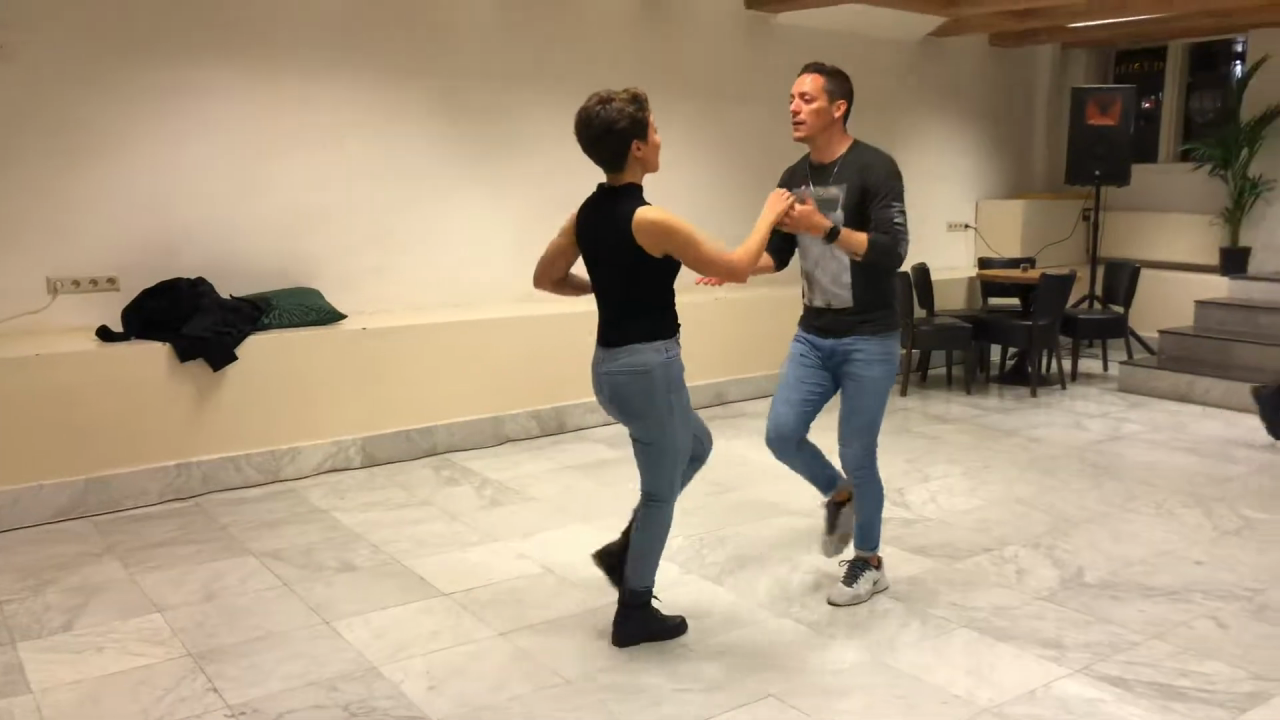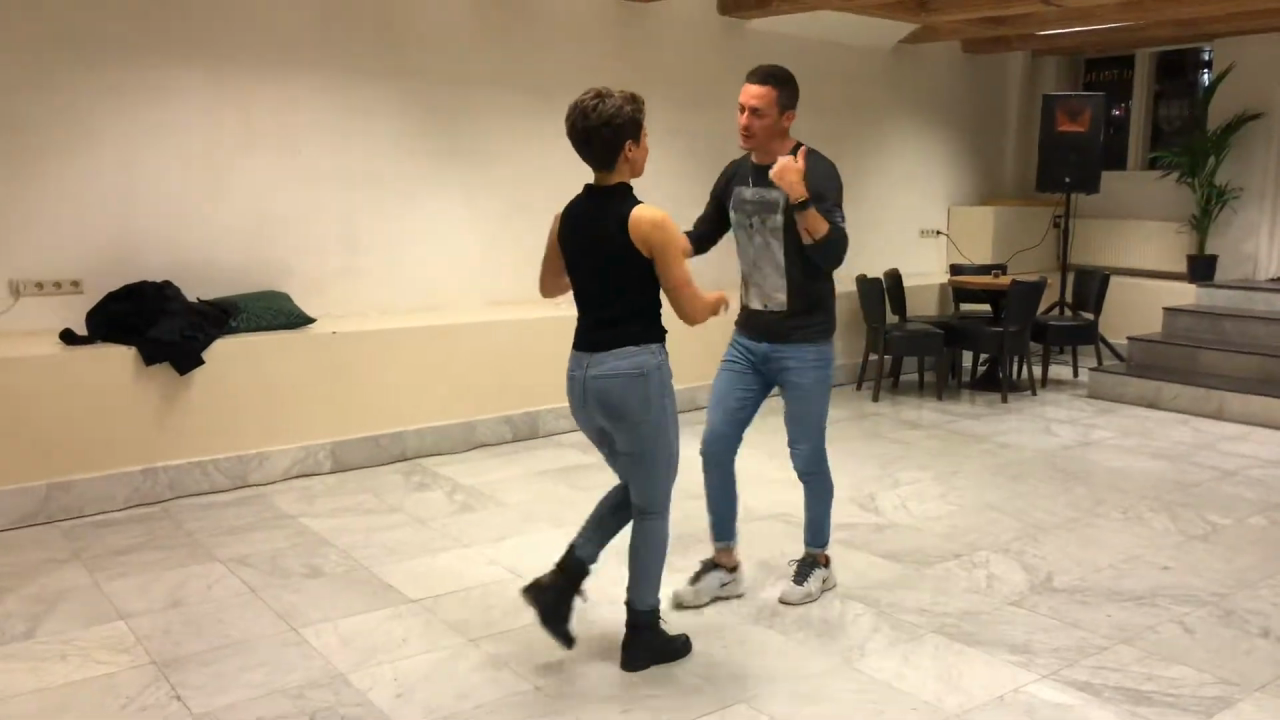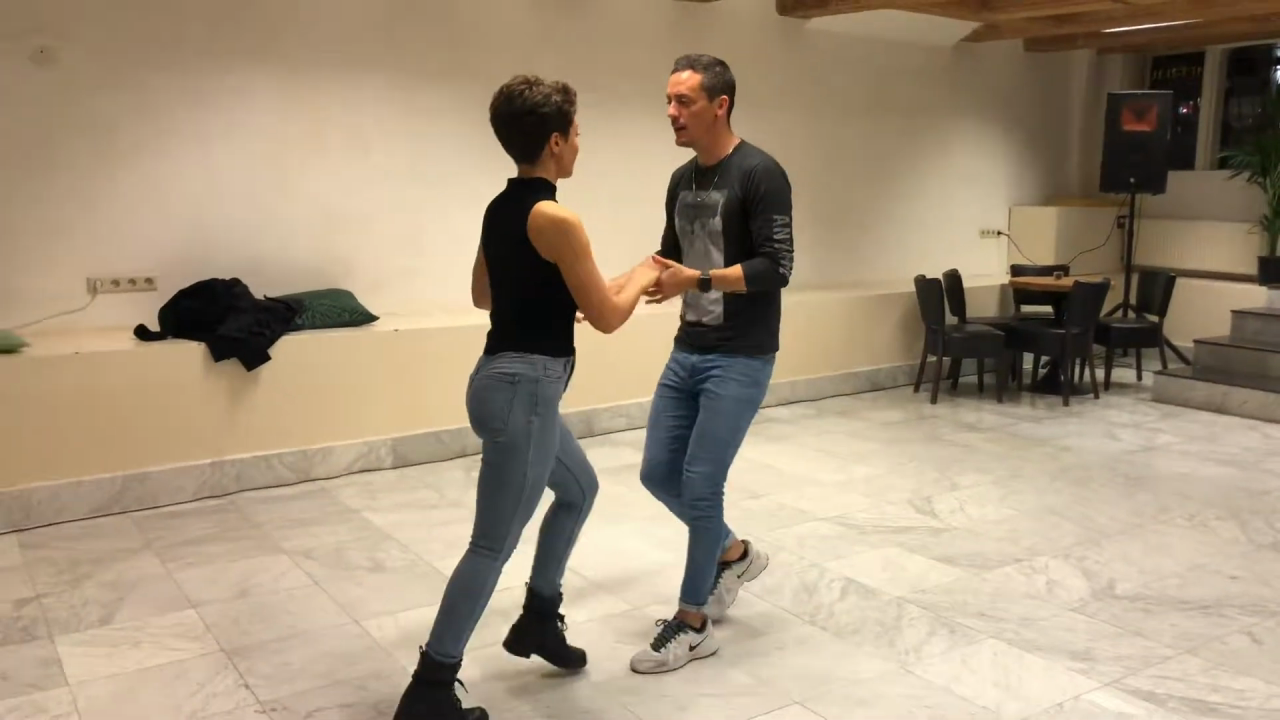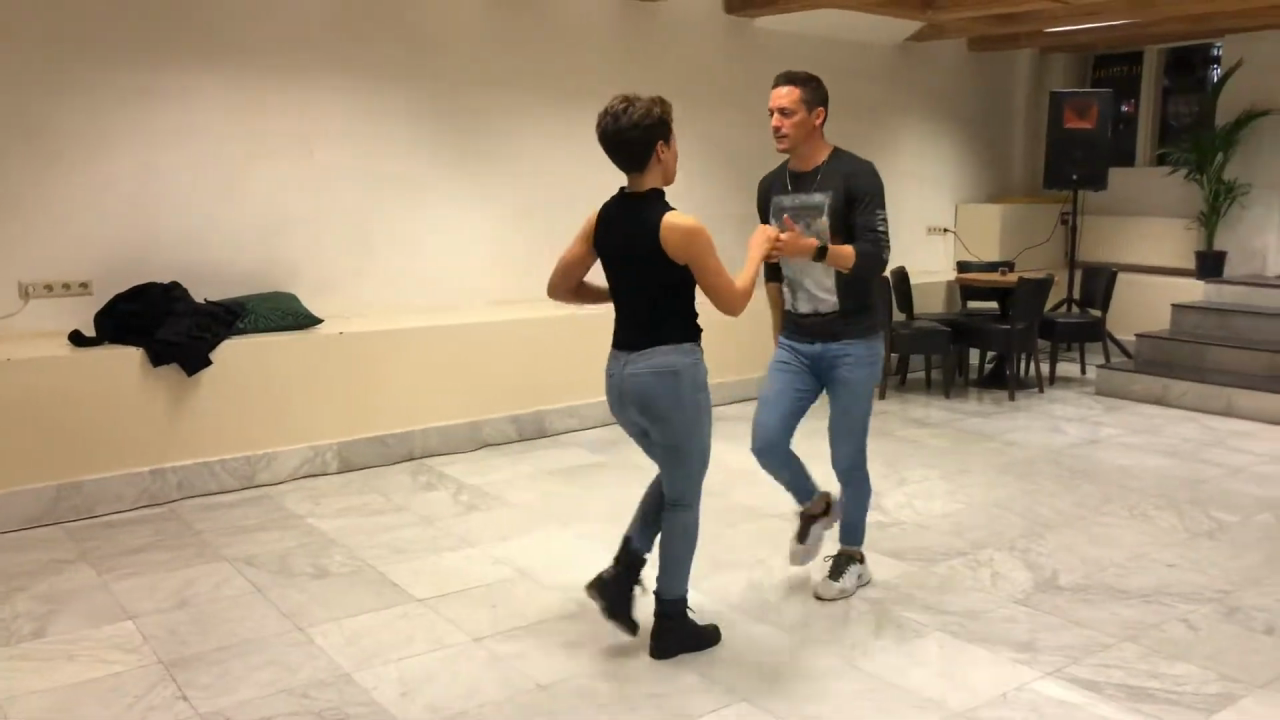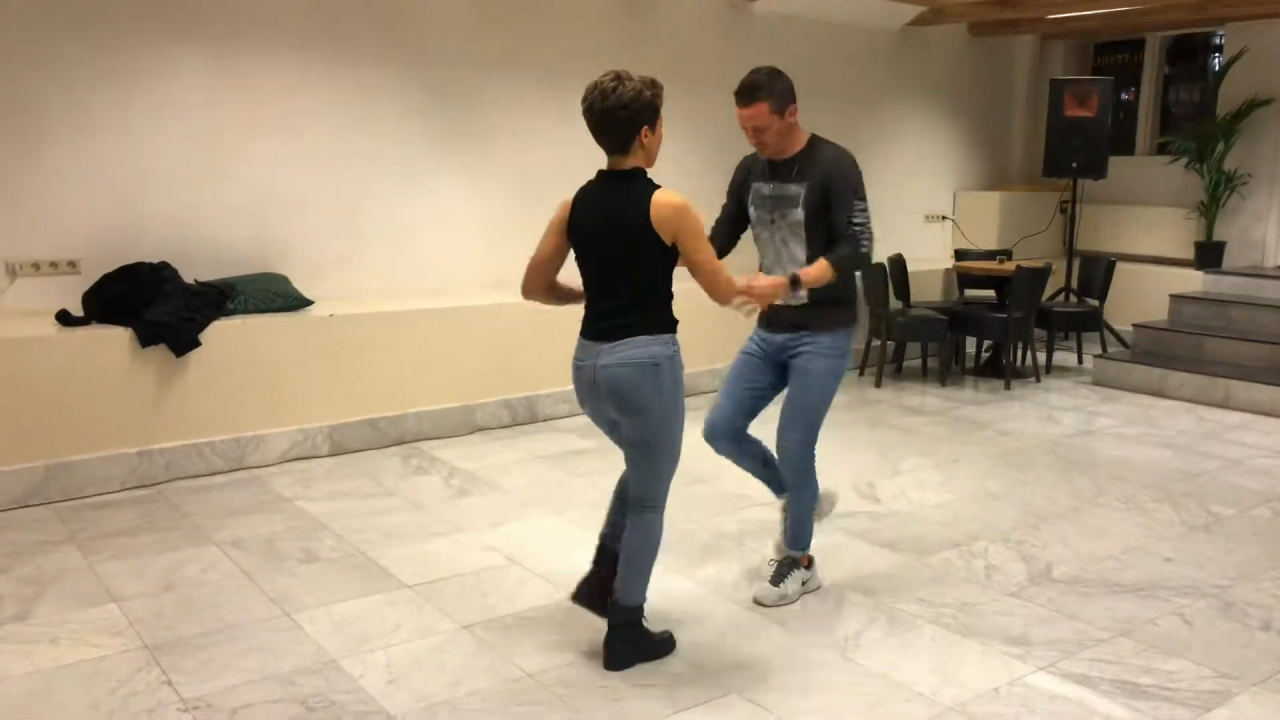
dt=1s
person 1, frame 1
left shoulder: (588, 214)
right shoulder: (649, 221)
left elbow: (544, 277)
right elbow: (736, 267)
right wrist: (771, 213)
left hip: (609, 364)
right hip: (648, 368)
left knee: (695, 446)
right knee: (659, 490)
left ankle: (625, 551)
right ankle: (635, 613)
person 1, frame 2
left shoulder: (568, 217)
right shoulder: (648, 221)
left elbow: (550, 286)
right elbow: (691, 312)
right wrist: (717, 297)
left hip: (584, 372)
right hip: (636, 374)
left knee: (633, 488)
right knee: (653, 505)
left ankle: (561, 583)
right ankle: (644, 633)
person 1, frame 3
left shoulder: (500, 209)
right shoulder: (555, 218)
right elbow: (607, 318)
right wrist: (640, 277)
left hip: (504, 378)
right hip: (523, 389)
left knee: (579, 490)
right knee: (494, 542)
left ankle: (540, 619)
person 1, frame 4
left shoulder: (603, 219)
right shoulder: (679, 227)
left elbow: (559, 287)
right elbow: (733, 302)
right wrist: (758, 246)
left hip: (621, 370)
right hip: (671, 372)
left knee: (671, 481)
right knee: (682, 500)
left ankle: (620, 577)
right ankle: (671, 623)
person 1, frame 5
left shoulder: (576, 204)
right shoulder: (669, 206)
left elbow: (534, 285)
right elbow: (721, 290)
right wrist: (748, 290)
left hip: (591, 361)
right hip: (647, 364)
left knee: (642, 467)
right knee: (649, 500)
left ankle: (602, 577)
right ankle: (627, 631)
person 2, frame 1
left shoulder: (874, 167)
right shoulder: (792, 179)
left elbow: (892, 251)
right elbow: (777, 254)
left wrist: (825, 228)
left hip: (870, 338)
right hip: (813, 335)
left knee: (857, 456)
right knee: (781, 434)
left ankle: (868, 561)
right ankle: (839, 497)
person 2, frame 2
left shoulder: (817, 171)
right shoulder: (734, 175)
left elbow: (832, 256)
right elbow: (701, 237)
left wrist: (798, 198)
left hip: (804, 345)
right hip: (747, 339)
left knee: (806, 457)
right knee: (715, 445)
left ankle: (816, 560)
right ankle: (724, 562)
person 2, frame 3
left shoulder: (760, 174)
right shoulder: (681, 181)
left elbow: (777, 269)
left wrist: (697, 280)
left hip: (741, 359)
right hip: (687, 351)
left knee: (701, 485)
right knee: (657, 474)
left ankle: (692, 621)
right ankle: (732, 552)
person 2, frame 4
left shoulder: (855, 176)
right shoulder: (770, 187)
left elbow: (875, 257)
left wrist: (814, 249)
right wrist: (779, 335)
left hip: (854, 342)
right hip: (795, 343)
left knee: (847, 457)
right knee: (766, 442)
left ankle: (851, 556)
right ankle: (815, 506)
person 2, frame 5
left shoulder: (833, 165)
right shoulder: (749, 171)
left elbow: (856, 251)
right elbow: (721, 238)
left wrist: (787, 282)
left hip: (825, 332)
right hip: (769, 331)
left knee: (793, 444)
right knee: (720, 429)
left ankle: (798, 561)
right ankle: (799, 495)
